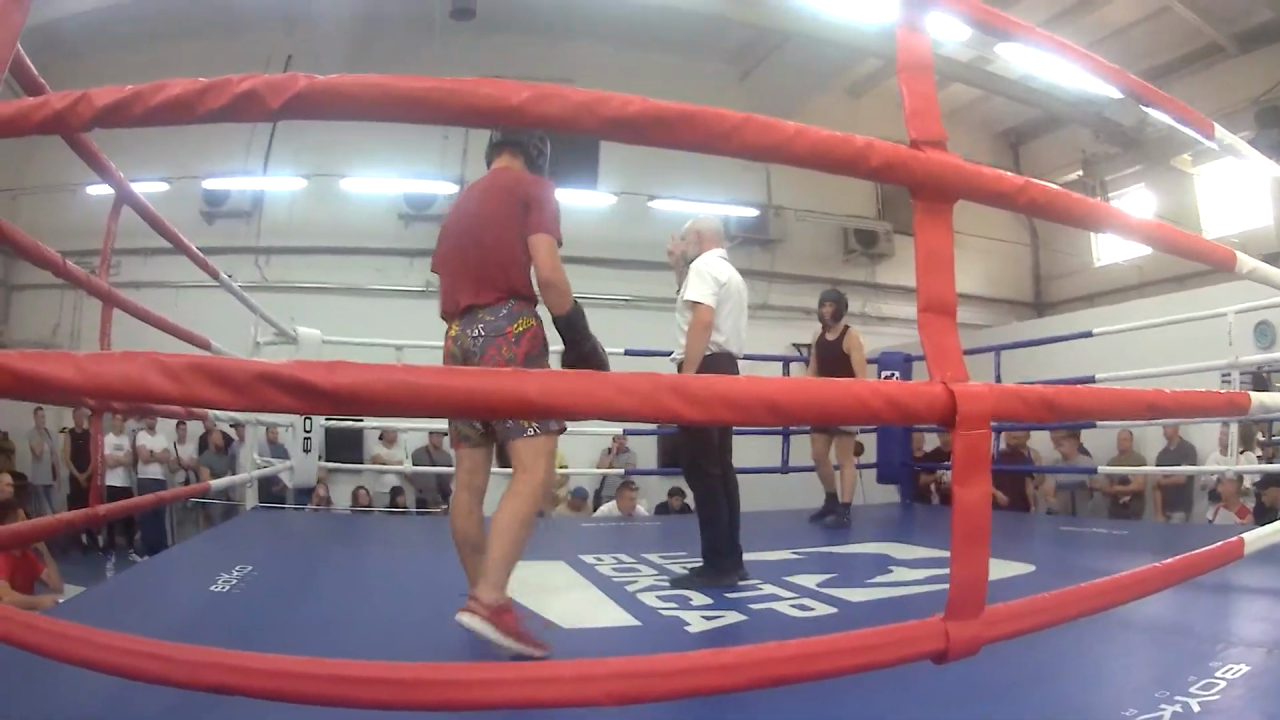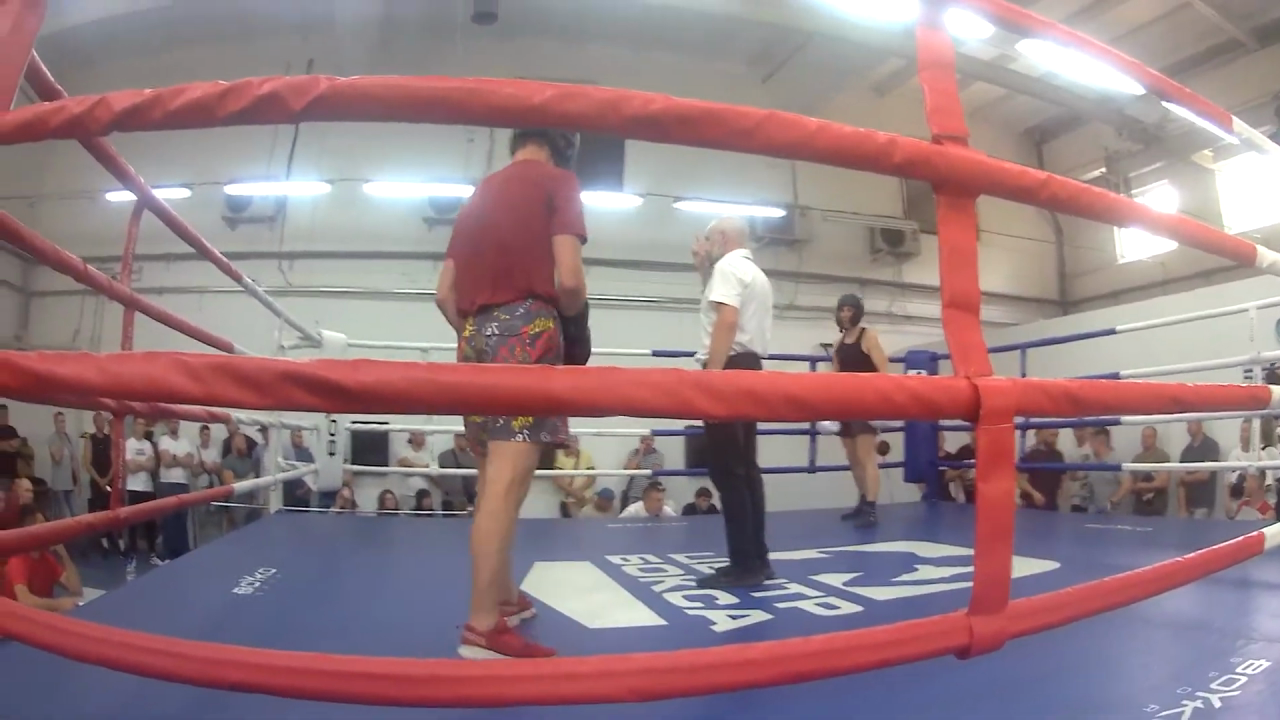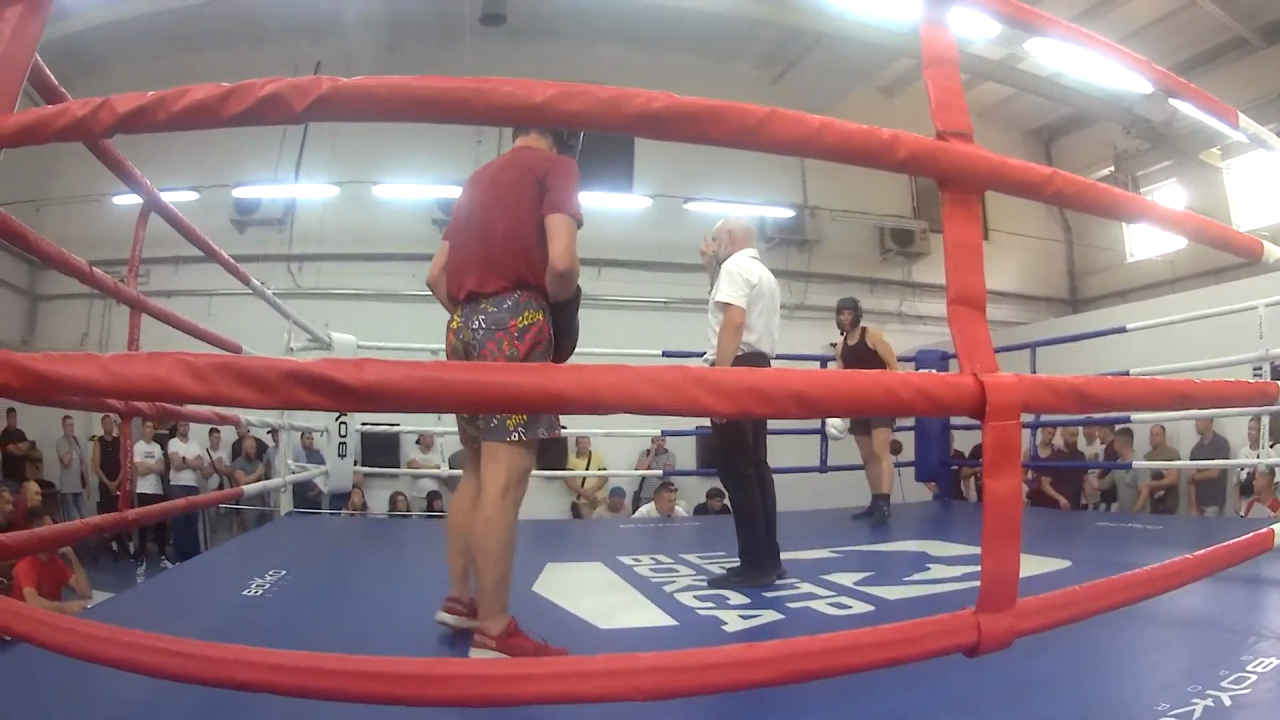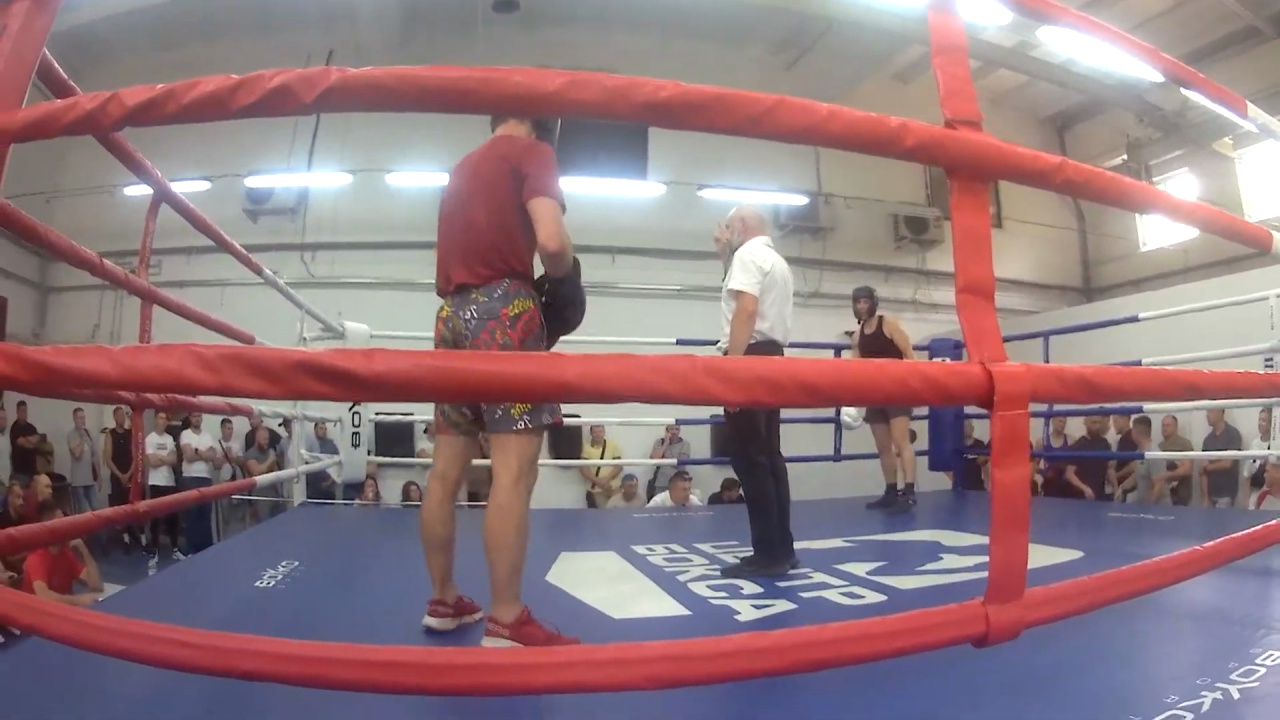
dt=0.3s
person 1, frame 1
left shoulder: (460, 203)
right shoulder: (532, 185)
right elbow: (548, 273)
right wrist: (578, 337)
left hip: (458, 335)
right hip: (509, 328)
left knee: (469, 478)
right knee: (533, 471)
left ankle: (481, 593)
right ankle: (489, 601)
person 1, frame 2
left shoulder: (477, 193)
right shoulder: (558, 181)
left elbow: (444, 293)
right elbow: (568, 279)
right wrist: (575, 329)
left hip: (474, 335)
right hip: (526, 330)
left knee: (492, 480)
right knee: (507, 484)
left ankle: (503, 596)
right ankle: (484, 628)
person 1, frame 3
left shoulder: (479, 179)
right shoulder: (555, 165)
left elbow: (436, 275)
right elbow: (562, 262)
right wrist: (564, 311)
left hip: (464, 325)
right hip: (516, 321)
left knee: (476, 474)
right knee: (504, 483)
left ankle: (459, 597)
right ankle: (493, 632)
person 1, frame 4
left shoulder: (464, 168)
right shoulder: (532, 151)
right elbow: (552, 242)
right wrist: (564, 279)
left hip: (452, 315)
right hip: (503, 311)
left knee: (446, 472)
right knee: (514, 473)
left ankle: (443, 600)
right ankle: (506, 619)
person 2, frame 1
left shoulder: (703, 265)
right shoulder: (731, 273)
left elbow: (701, 321)
left wrist: (686, 377)
right wrist: (679, 269)
left hip: (705, 370)
right hip: (725, 369)
left knee: (701, 469)
right knee: (720, 466)
left ankle: (718, 564)
right ankle: (730, 560)
person 2, frame 2
left shoulder: (728, 266)
right shoulder: (756, 274)
left elbow: (726, 321)
right wrist: (704, 269)
left hip: (729, 371)
right hip: (749, 370)
left knee: (727, 469)
right knee: (744, 467)
left ankle: (744, 563)
right ankle: (756, 558)
person 2, frame 3
left shoulder: (735, 266)
right shoulder: (764, 273)
left elbow: (733, 322)
right wrist: (713, 267)
left hip: (738, 371)
right hip: (758, 370)
left knee: (736, 470)
right knee: (755, 467)
left ankle: (755, 564)
right ankle: (767, 559)
person 2, frame 4
left shoulder: (748, 254)
right shoulder: (777, 261)
left elbow: (745, 311)
right wrist: (726, 254)
left hip: (750, 359)
right hip: (771, 358)
left knee: (749, 459)
right knee: (768, 457)
left ankle: (768, 553)
right ankle: (780, 548)
person 3, frame 1
left shoulder: (851, 336)
right shoulder: (818, 337)
left elbow: (861, 374)
right elbow: (812, 371)
left knee: (845, 459)
right knee: (819, 456)
left ankle: (844, 511)
right ankle: (831, 501)
person 3, frame 2
left shoulder: (868, 337)
right shoulder: (839, 344)
left elbow: (883, 370)
left knee: (866, 457)
right knee: (853, 459)
left ankle: (870, 510)
right ankle: (864, 503)
person 3, frame 3
left shoulder: (872, 335)
right shoulder: (841, 346)
left elbow: (893, 364)
left knee: (881, 452)
right knee: (867, 457)
left ankle: (885, 504)
right ankle: (876, 503)
person 3, frame 4
left shoulder: (889, 324)
right shoulder: (857, 336)
left elbow: (908, 353)
left knee: (901, 441)
right knee: (883, 447)
left ankle: (909, 492)
right ankle: (891, 493)
